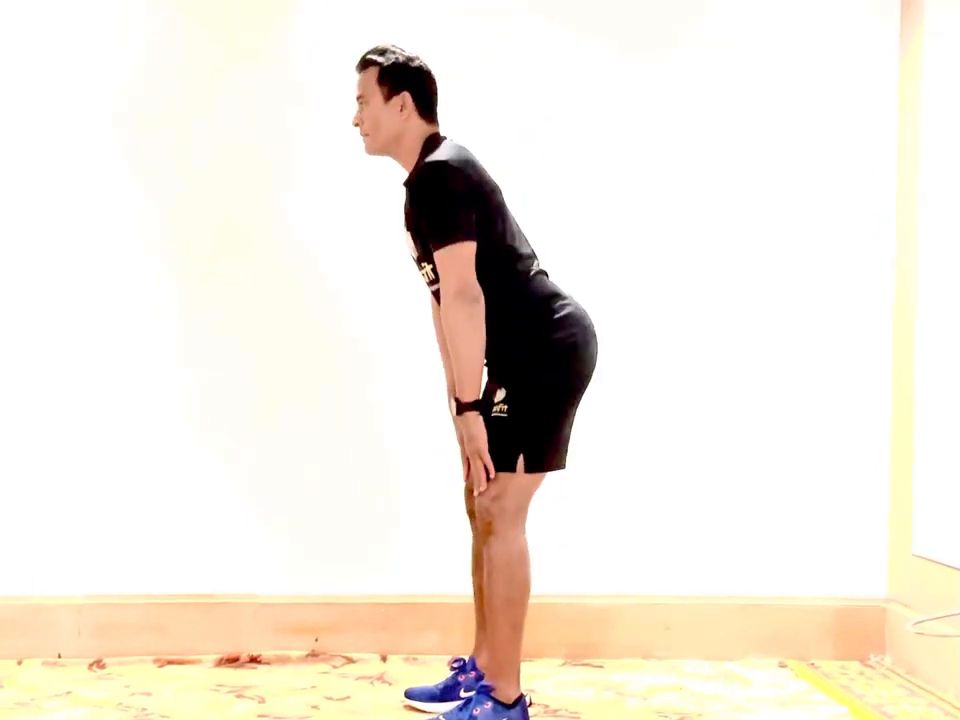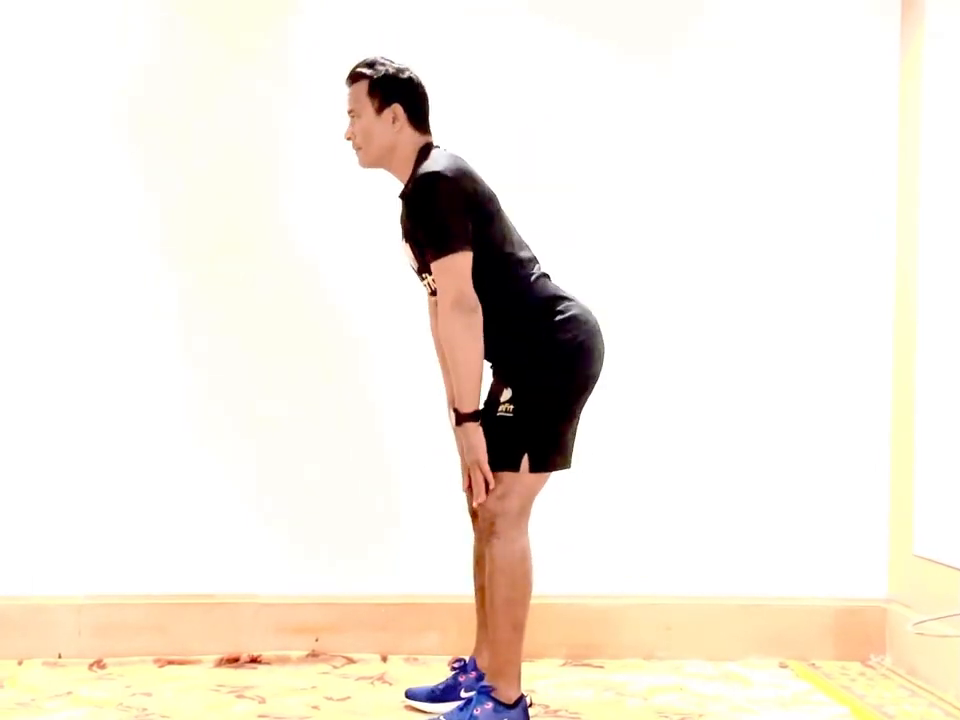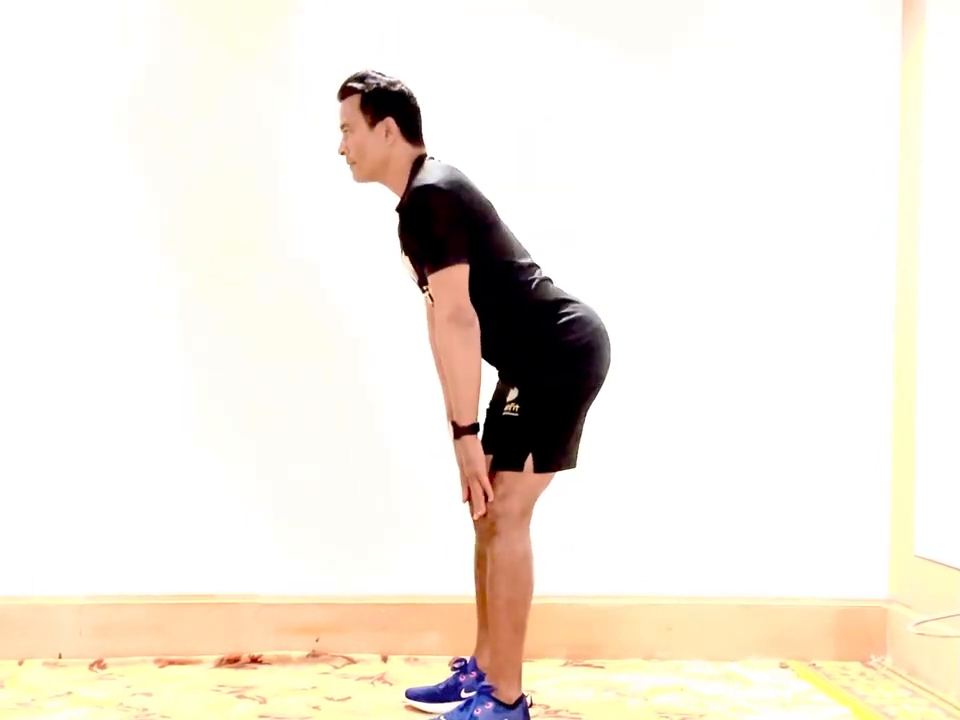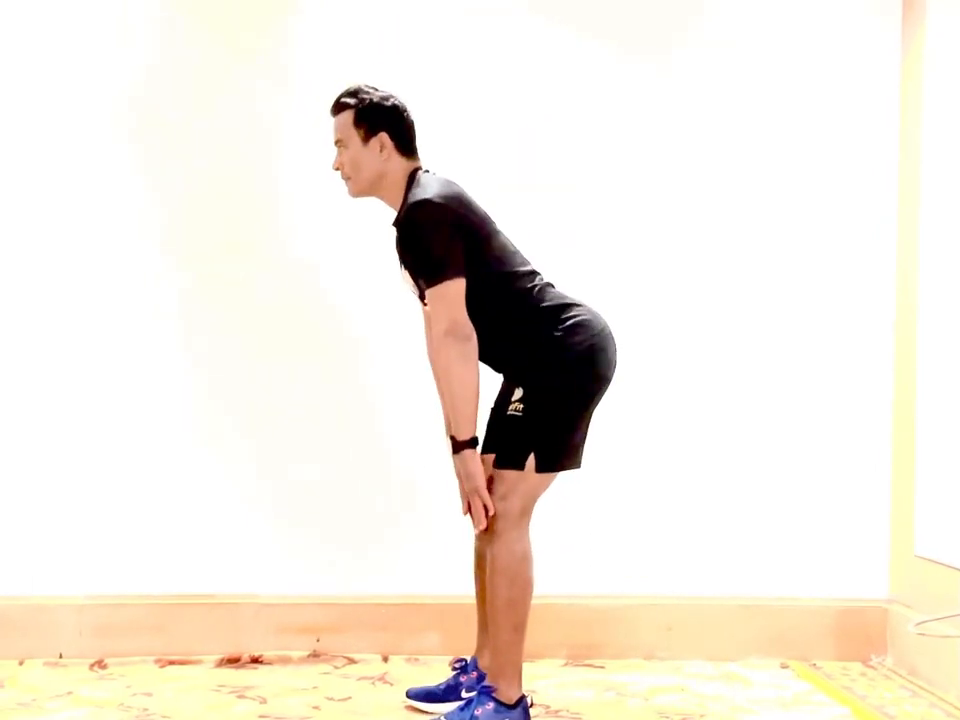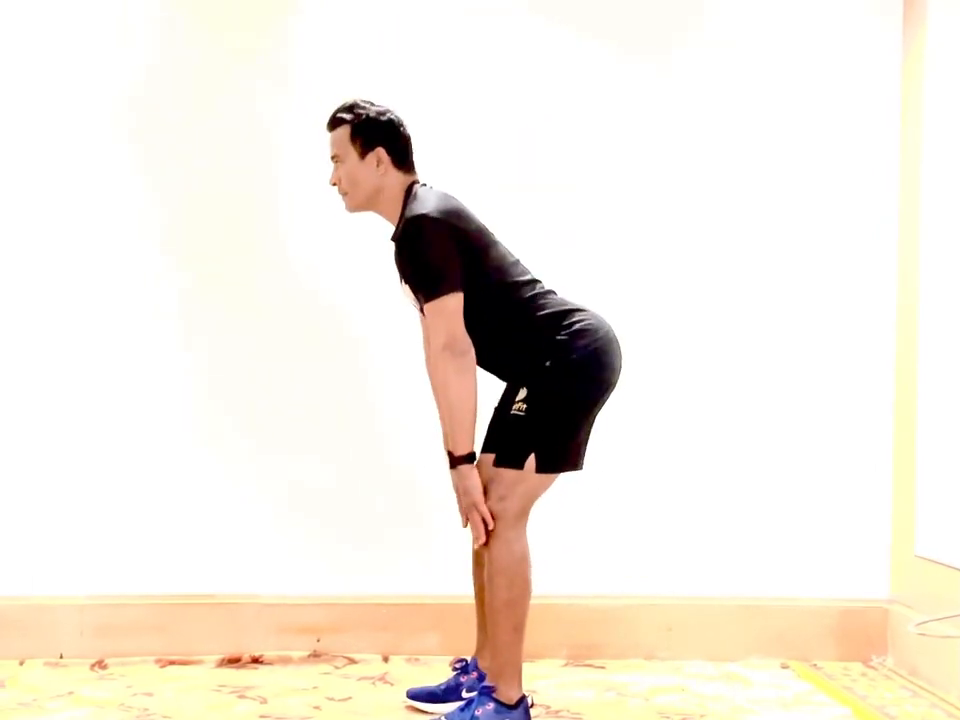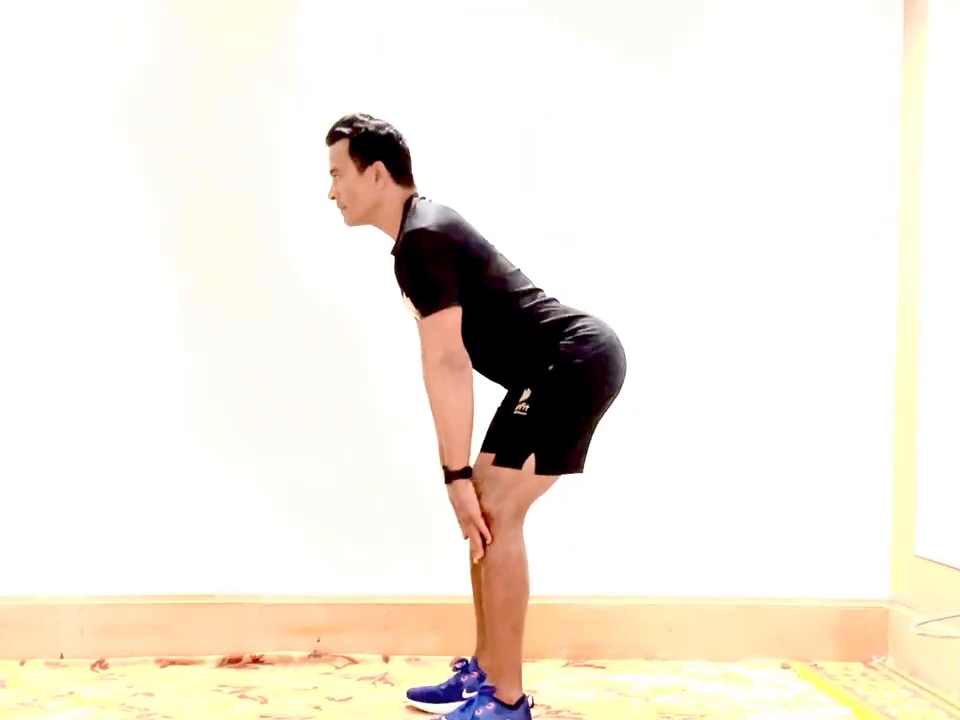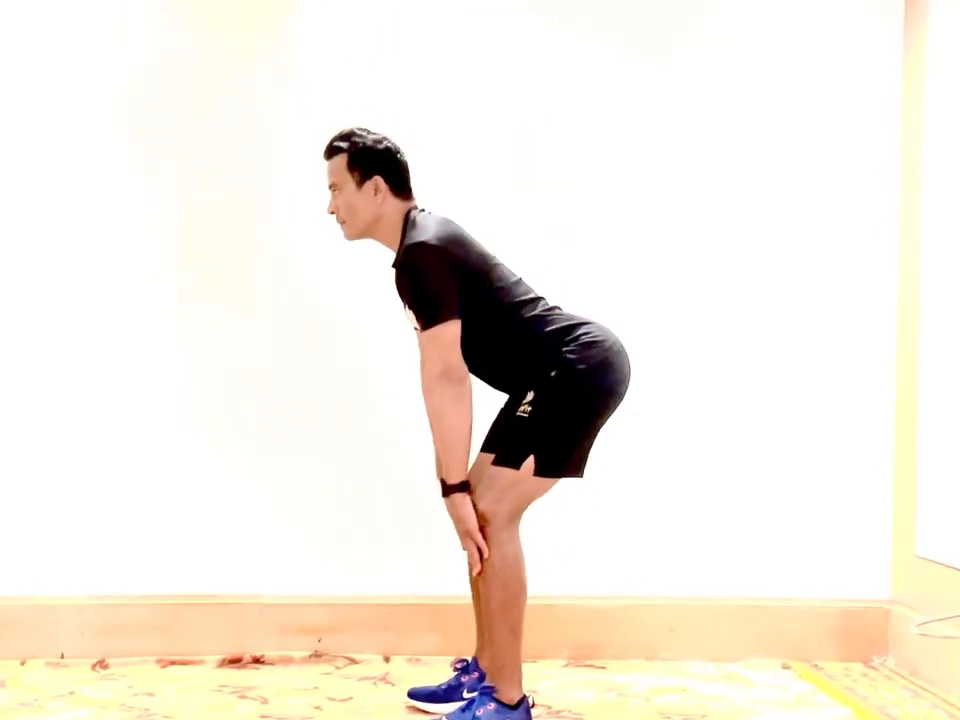
dt=0.1s
person 1, frame 1
left shoulder: (439, 174)
right shoulder: (434, 174)
left elbow: (463, 295)
right elbow: (452, 297)
left wrist: (469, 408)
right wrist: (460, 395)
left hip: (546, 351)
right hip: (531, 351)
left knee: (499, 512)
right knee: (484, 506)
person 1, frame 2
left shoulder: (434, 185)
right shoulder: (428, 184)
left elbow: (460, 306)
right elbow: (449, 306)
left wrist: (468, 419)
right wrist: (463, 411)
left hip: (554, 352)
right hip: (541, 351)
left knee: (502, 511)
right knee: (486, 506)
person 1, frame 3
left shoulder: (429, 198)
right shoulder: (427, 194)
left elbow: (457, 319)
right elbow: (450, 319)
left wrist: (465, 432)
right wrist: (461, 425)
left hip: (559, 351)
right hip: (547, 352)
left knee: (503, 510)
right knee: (489, 508)
person 1, frame 4
left shoulder: (426, 211)
right shoulder: (422, 208)
left elbow: (453, 334)
right elbow: (450, 333)
left wrist: (464, 446)
right wrist: (463, 444)
left hip: (569, 355)
right hip: (557, 355)
left knee: (501, 511)
right knee: (489, 507)
person 1, frame 5
left shoulder: (424, 226)
right shoulder: (422, 220)
left elbow: (451, 349)
right elbow: (449, 347)
left wrist: (461, 460)
right wrist: (462, 458)
left hip: (572, 357)
right hip: (560, 358)
left knee: (499, 511)
right knee: (488, 508)
person 1, frame 6
left shoulder: (422, 240)
right shoulder: (423, 232)
left elbow: (447, 363)
right elbow: (448, 361)
left wrist: (457, 475)
right wrist: (461, 473)
left hip: (578, 363)
right hip: (568, 363)
left knee: (495, 511)
right knee: (485, 507)
person 1, frame 7
left shoulder: (422, 254)
right shoulder: (424, 245)
left elbow: (446, 377)
right elbow: (447, 374)
left wrist: (455, 488)
right wrist: (459, 484)
left hip: (581, 369)
right hip: (571, 368)
left knee: (490, 511)
right knee: (484, 508)
right ankle: (483, 672)
